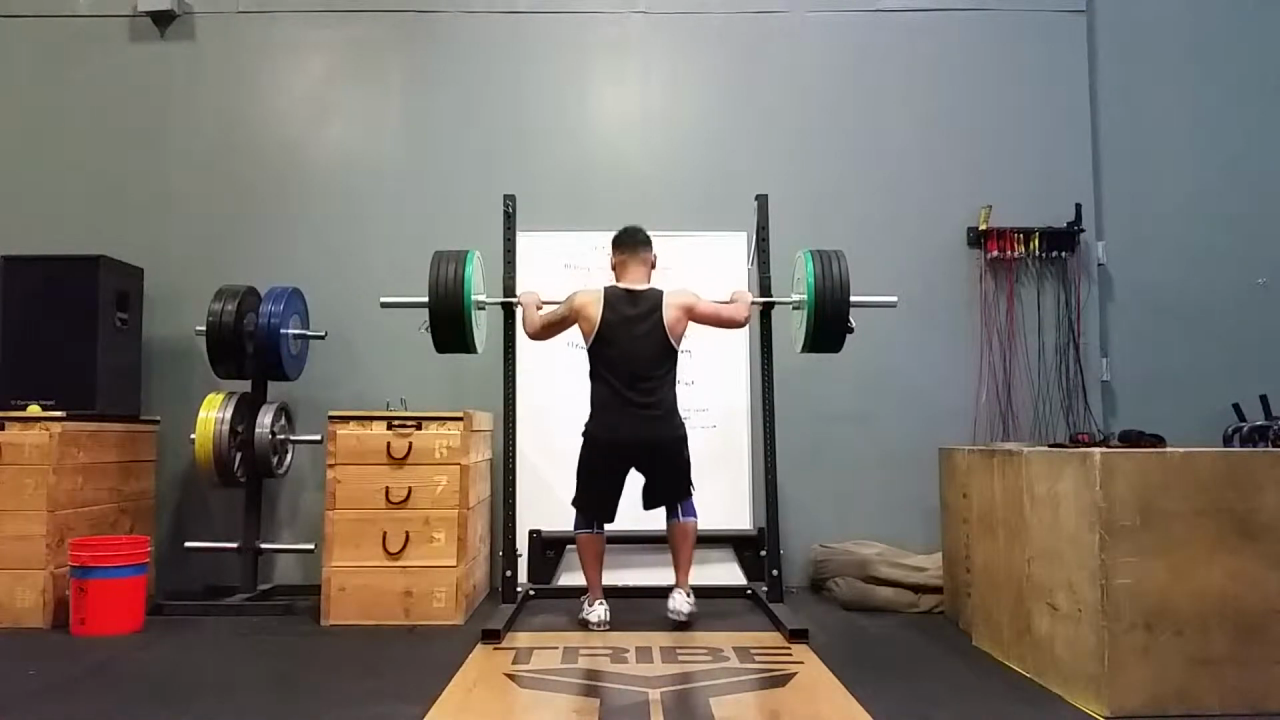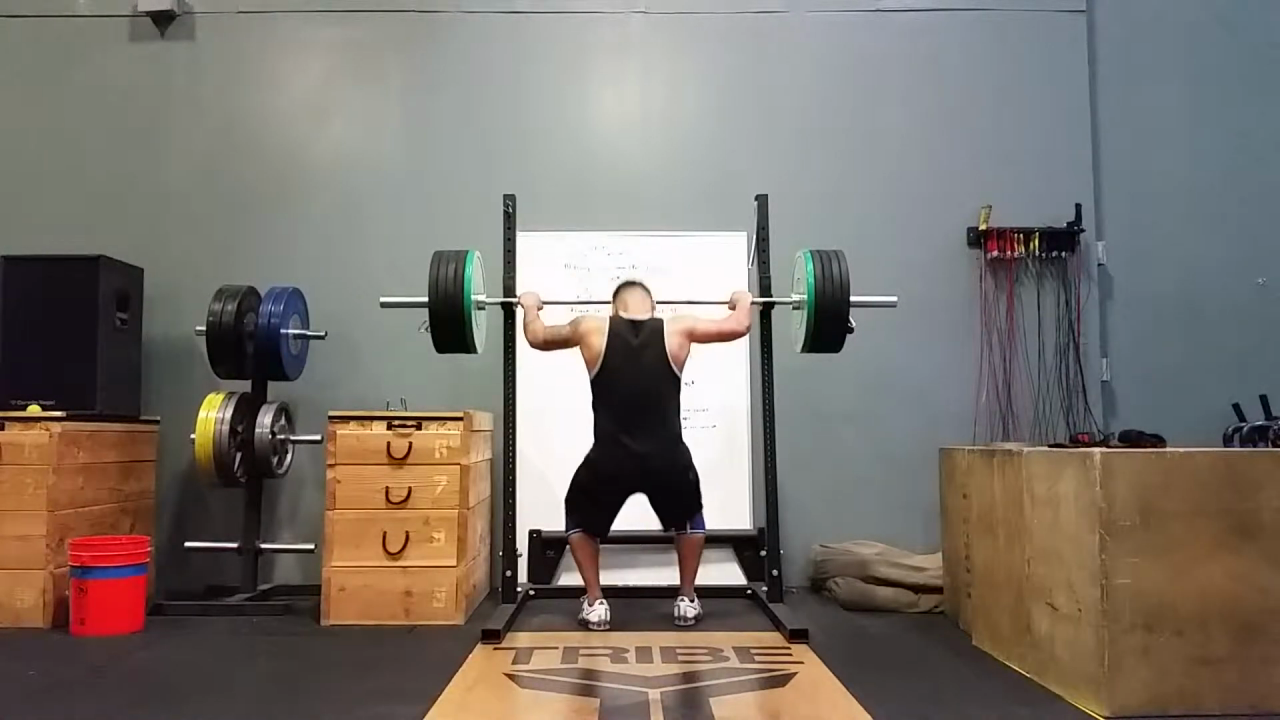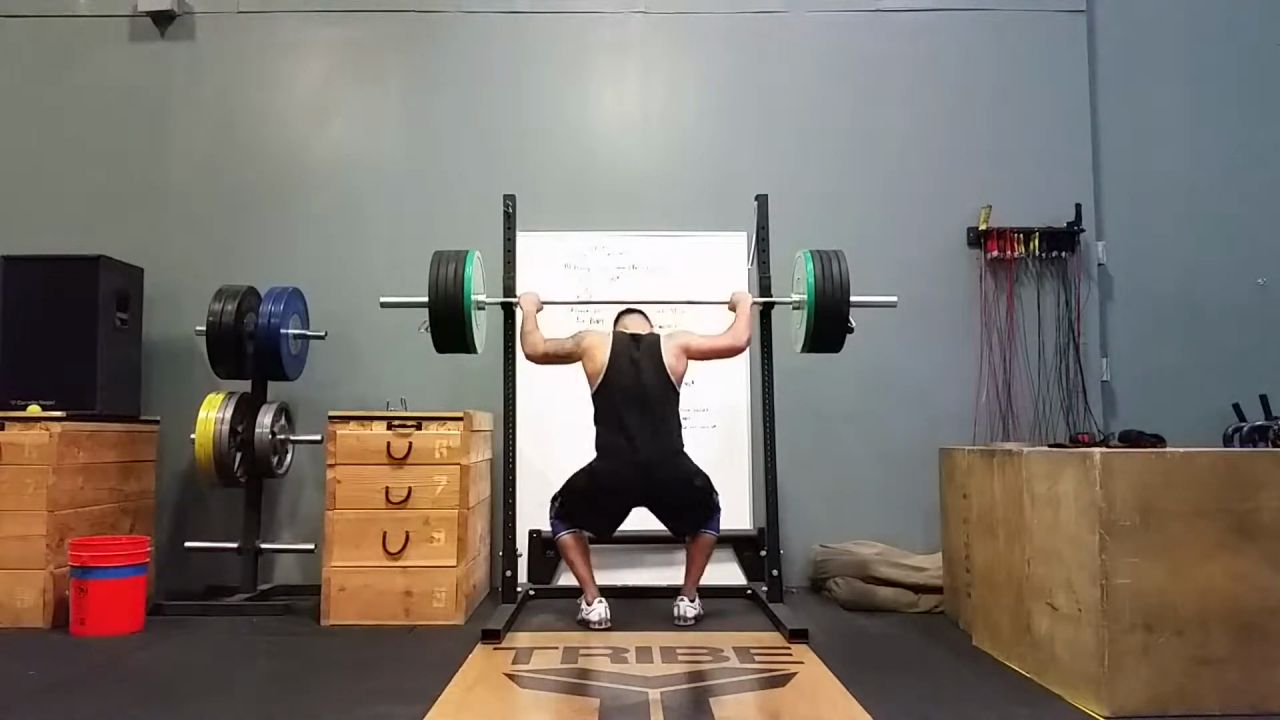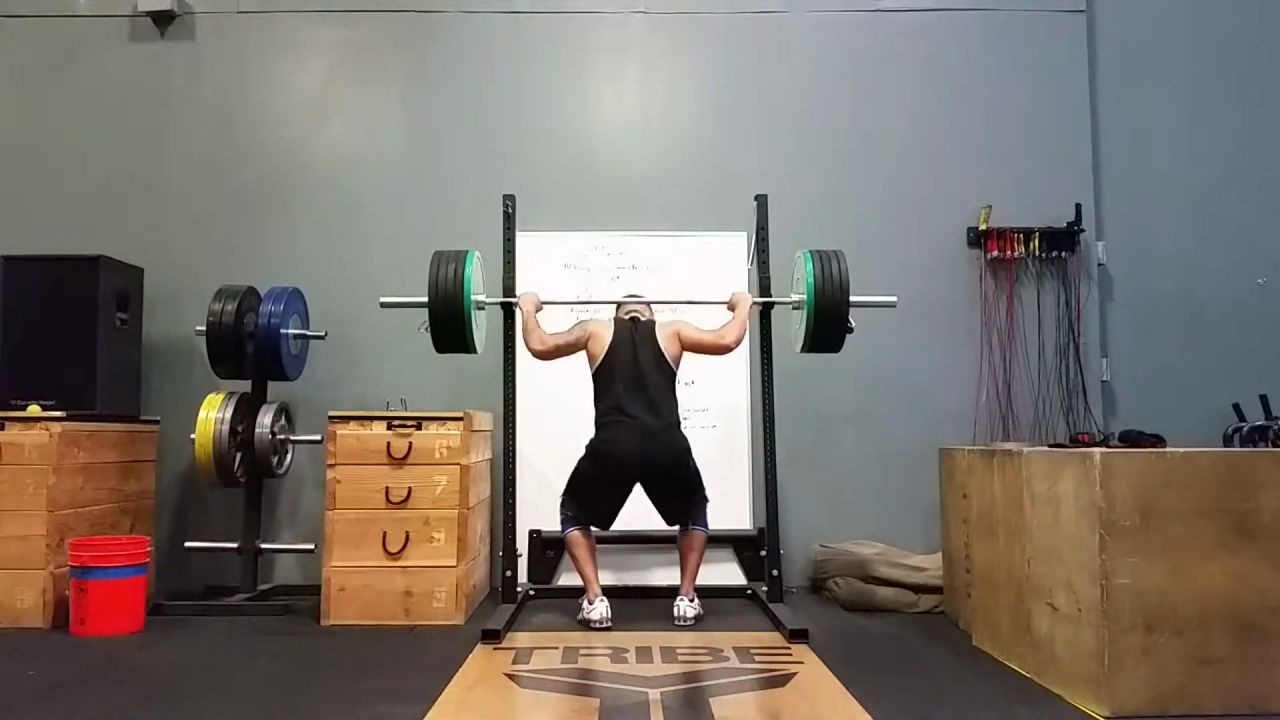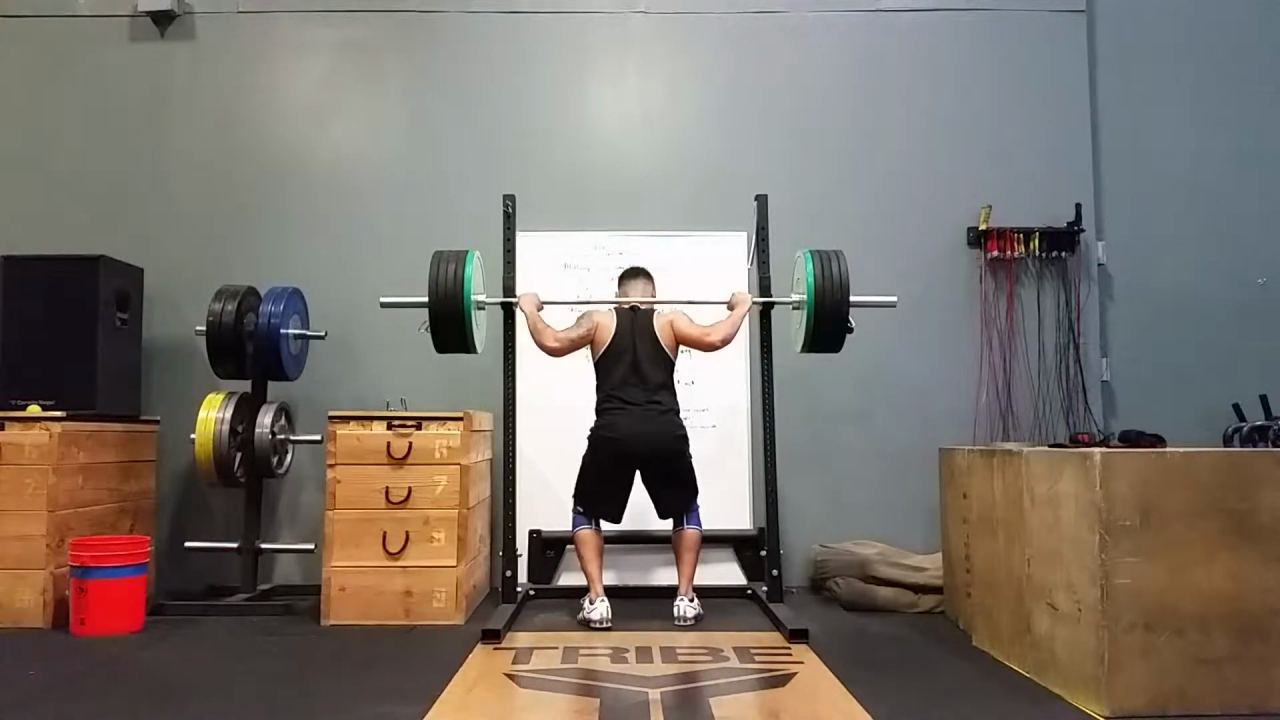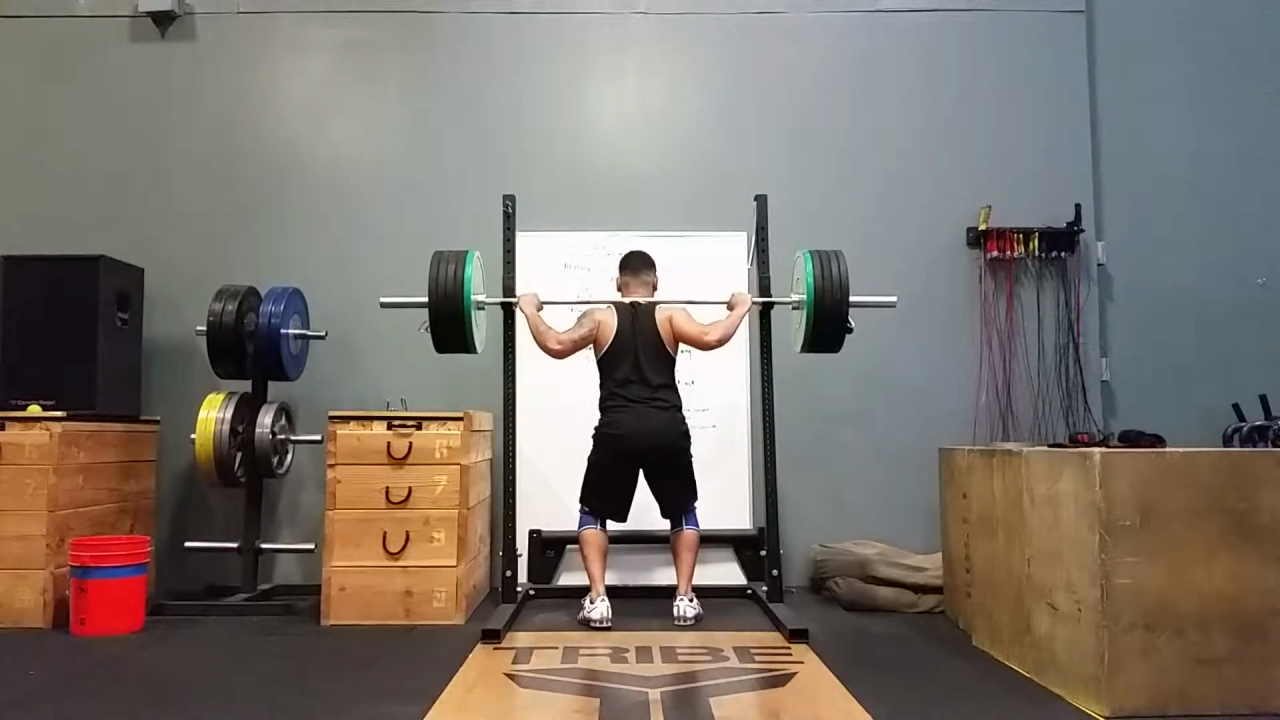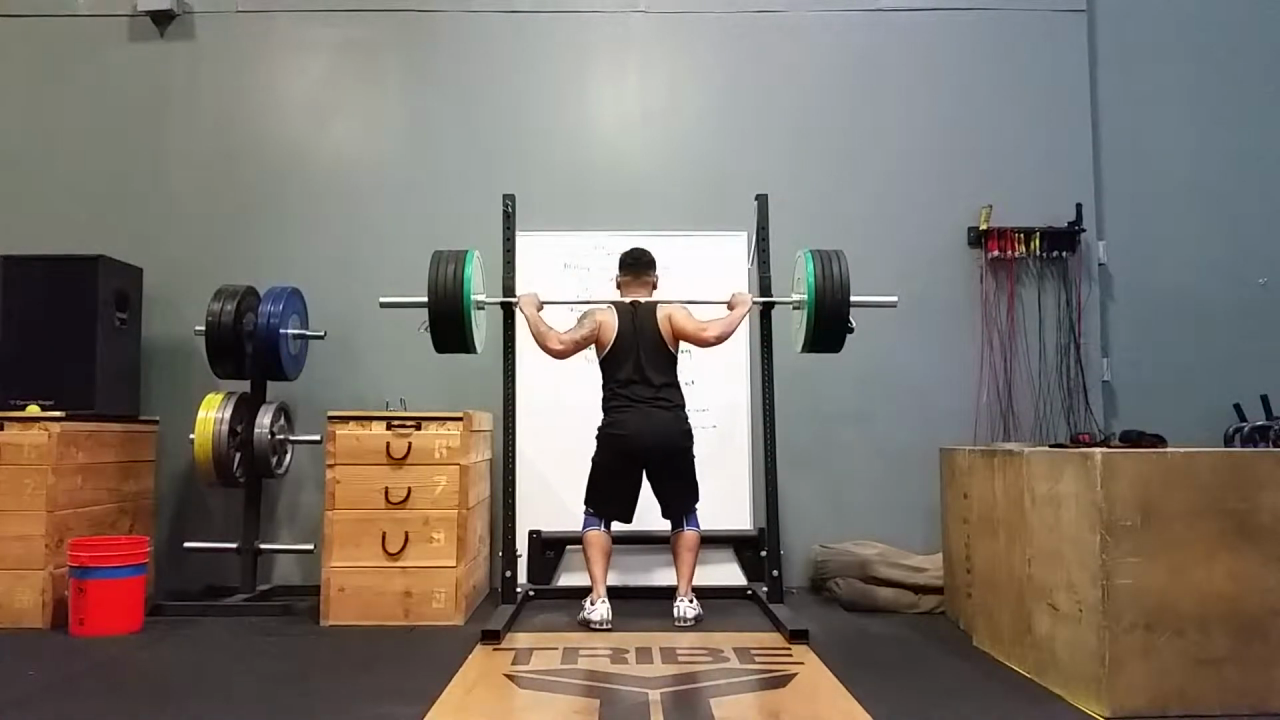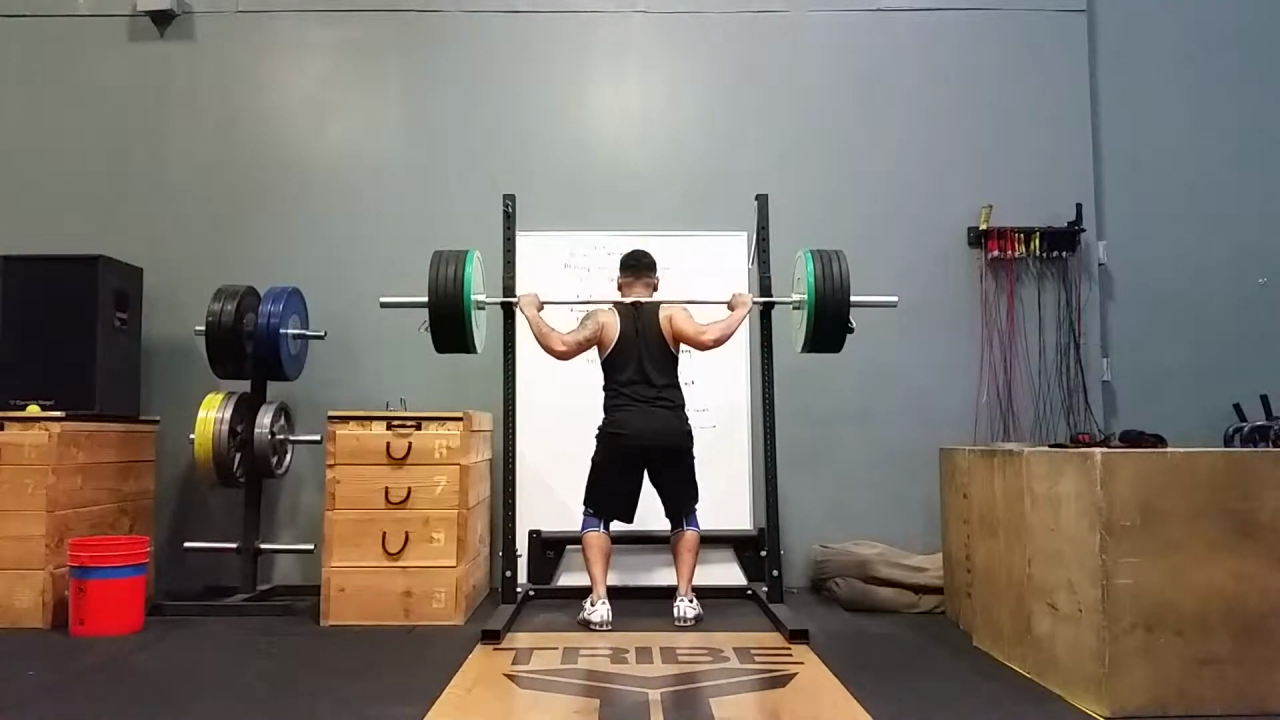
dt=0.2s
person 1, frame 1
left shoulder: (587, 303)
right shoulder: (677, 303)
left elbow: (535, 330)
right elbow: (739, 317)
left wrist: (529, 304)
right wrist: (743, 299)
left hip: (606, 433)
right hip: (663, 432)
left knee: (590, 514)
right knee: (679, 505)
left ankle: (595, 603)
right ankle: (681, 594)
person 1, frame 2
left shoulder: (592, 330)
right shoulder: (677, 330)
left elbow: (536, 337)
right elbow: (738, 325)
left wrist: (530, 306)
right wrist: (742, 302)
left hip: (610, 459)
right hip: (668, 459)
left knee: (581, 521)
right knee: (689, 517)
left ankle: (595, 603)
right ankle: (687, 600)
person 1, frame 3
left shoulder: (594, 345)
right shoulder: (675, 346)
left elbow: (534, 350)
right elbow: (737, 342)
left wrist: (529, 310)
right wrist: (743, 305)
left hip: (612, 472)
right hip: (669, 472)
left knee: (563, 515)
right knee: (706, 513)
left ankle: (593, 602)
right ankle: (688, 599)
person 1, frame 4
left shoulder: (597, 331)
right shoulder: (671, 332)
left elbow: (540, 346)
right elbow: (727, 341)
left wrist: (528, 310)
right wrist: (742, 307)
left hip: (611, 447)
right hip: (667, 447)
left knee: (574, 514)
right knee: (694, 513)
left ankle: (594, 601)
right ankle: (687, 598)
person 1, frame 5
left shoulder: (599, 320)
right shoulder: (669, 320)
left elbow: (552, 344)
right elbow: (714, 339)
left wrist: (529, 310)
right wrist: (741, 308)
left hip: (612, 434)
right hip: (665, 433)
left knee: (586, 513)
right knee: (686, 511)
left ankle: (596, 600)
right ankle: (686, 599)
person 1, frame 6
left shoulder: (600, 317)
right shoulder: (670, 315)
left elbow: (555, 345)
right elbow: (711, 338)
left wrist: (530, 310)
right wrist: (740, 308)
left hip: (616, 431)
right hip: (668, 430)
left knee: (593, 514)
right knee: (682, 512)
left ankle: (597, 600)
right ankle: (685, 599)
person 1, frame 7
left shoulder: (601, 318)
right shoulder: (670, 314)
left elbow: (557, 346)
right elbow: (710, 335)
left wrist: (530, 311)
right wrist: (741, 308)
left hip: (620, 431)
right hip: (670, 430)
left knee: (598, 515)
right knee: (683, 514)
left ankle: (598, 601)
right ankle: (685, 600)
person 1, frame 8
left shoulder: (603, 319)
right shoulder: (672, 315)
left elbow: (560, 347)
right elbow: (708, 339)
left wrist: (531, 312)
right wrist: (741, 310)
left hip: (620, 431)
right hip: (671, 430)
left knee: (597, 516)
right knee: (683, 514)
left ankle: (599, 602)
right ankle: (685, 600)
